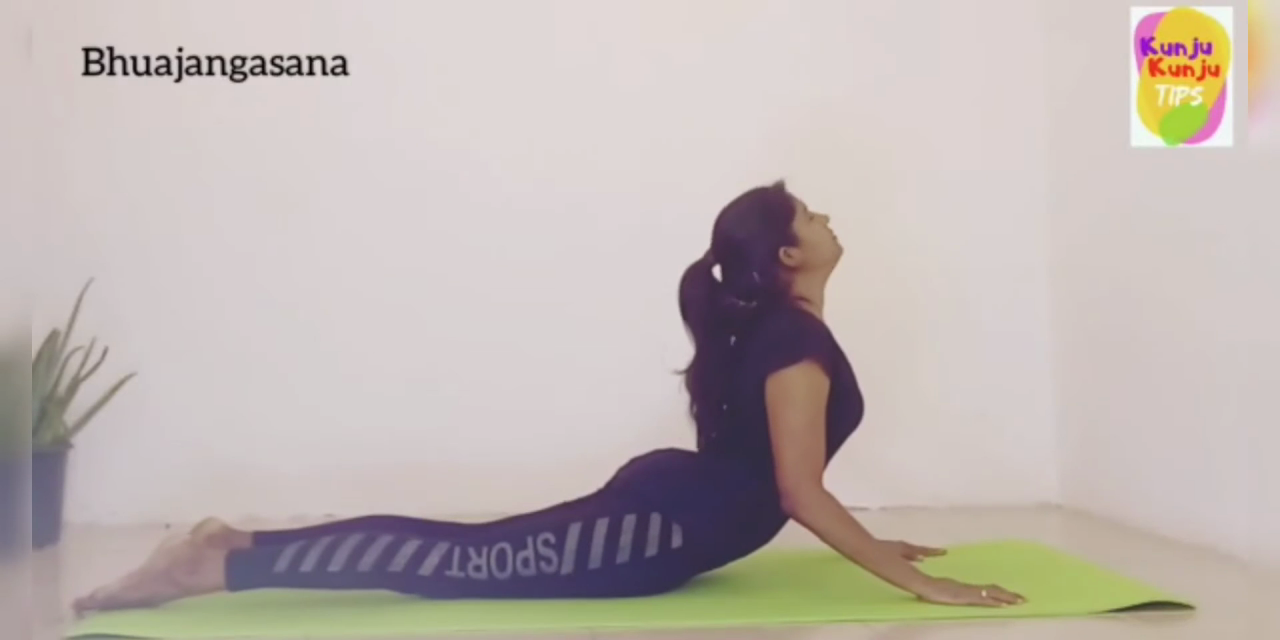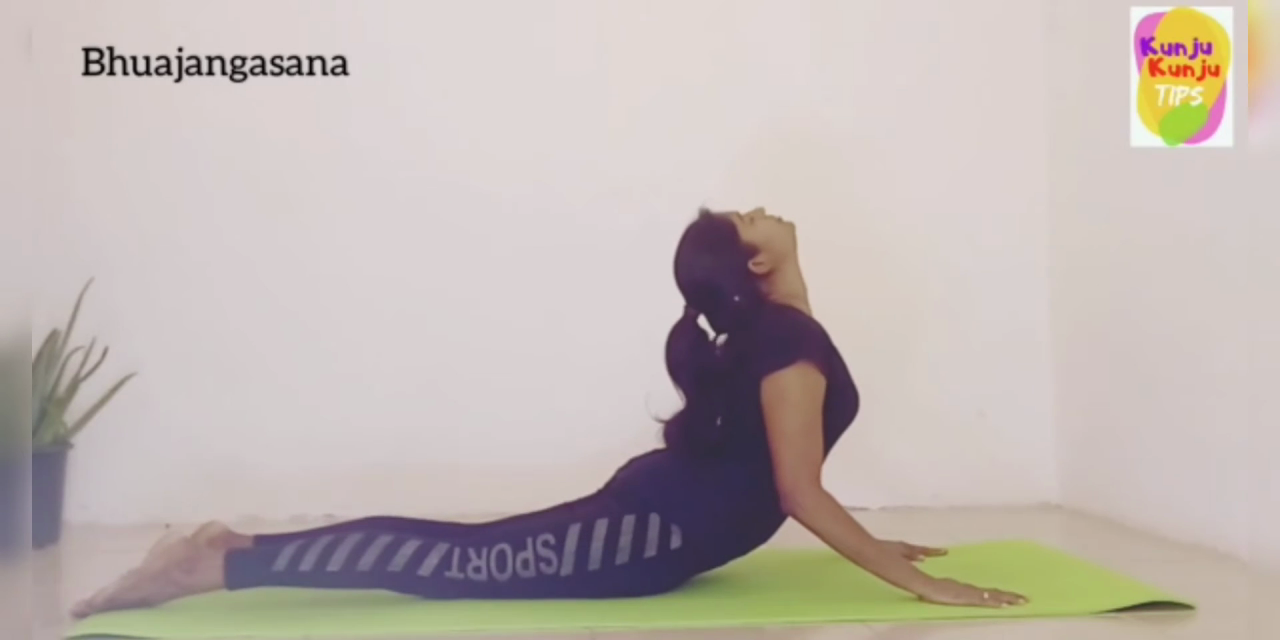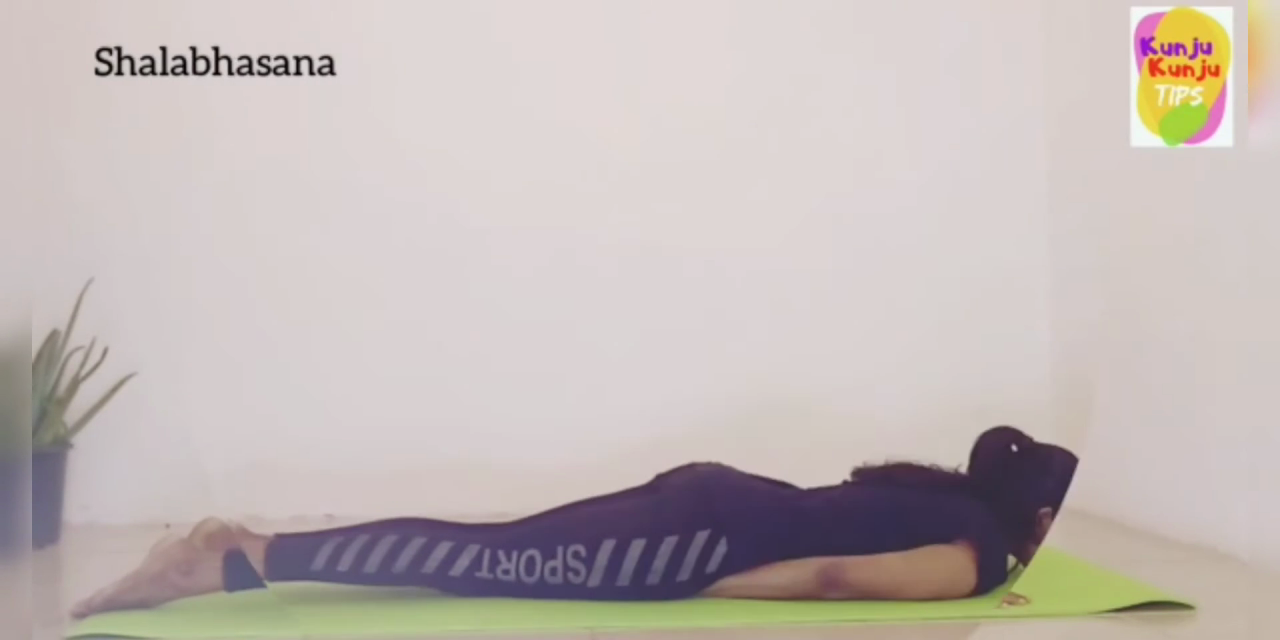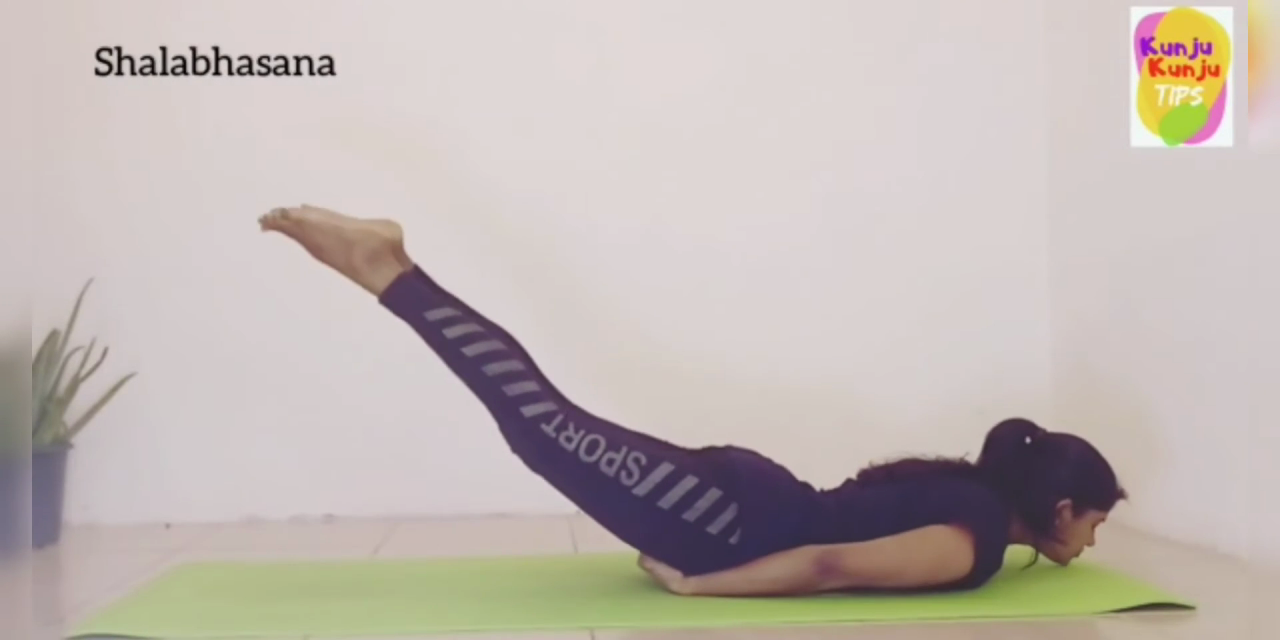
dt=1s
person 1, frame 1
left shoulder: (773, 327)
right shoulder: (798, 343)
left elbow: (784, 476)
right elbow: (802, 493)
left wrist: (871, 543)
right wrist: (913, 580)
left hip: (661, 499)
right hip: (663, 526)
left knee: (466, 545)
right knee: (462, 567)
left ankle: (240, 543)
right ankle: (215, 568)
person 1, frame 2
left shoulder: (768, 331)
right shoulder: (789, 341)
left elbow: (780, 477)
right elbow: (801, 494)
left wrist: (871, 543)
right wrist: (915, 580)
left hip: (656, 505)
right hip: (657, 530)
left knee: (458, 550)
right knee: (454, 565)
left ankle: (235, 547)
right ankle: (209, 565)
person 1, frame 3
left shoulder: (953, 498)
right shoulder: (970, 556)
right elbow: (833, 572)
right wrist: (712, 593)
left hip: (705, 504)
right hip: (701, 542)
left knee: (476, 546)
right knee: (478, 560)
left ankle: (243, 544)
right ankle: (230, 561)
person 1, frame 4
left shoulder: (971, 492)
right shoulder: (973, 545)
right elbow: (829, 567)
right wrist: (694, 584)
left hip: (739, 494)
right hip: (730, 522)
left knee: (551, 424)
right knee: (542, 423)
left ankle: (390, 269)
right ankle: (386, 275)
